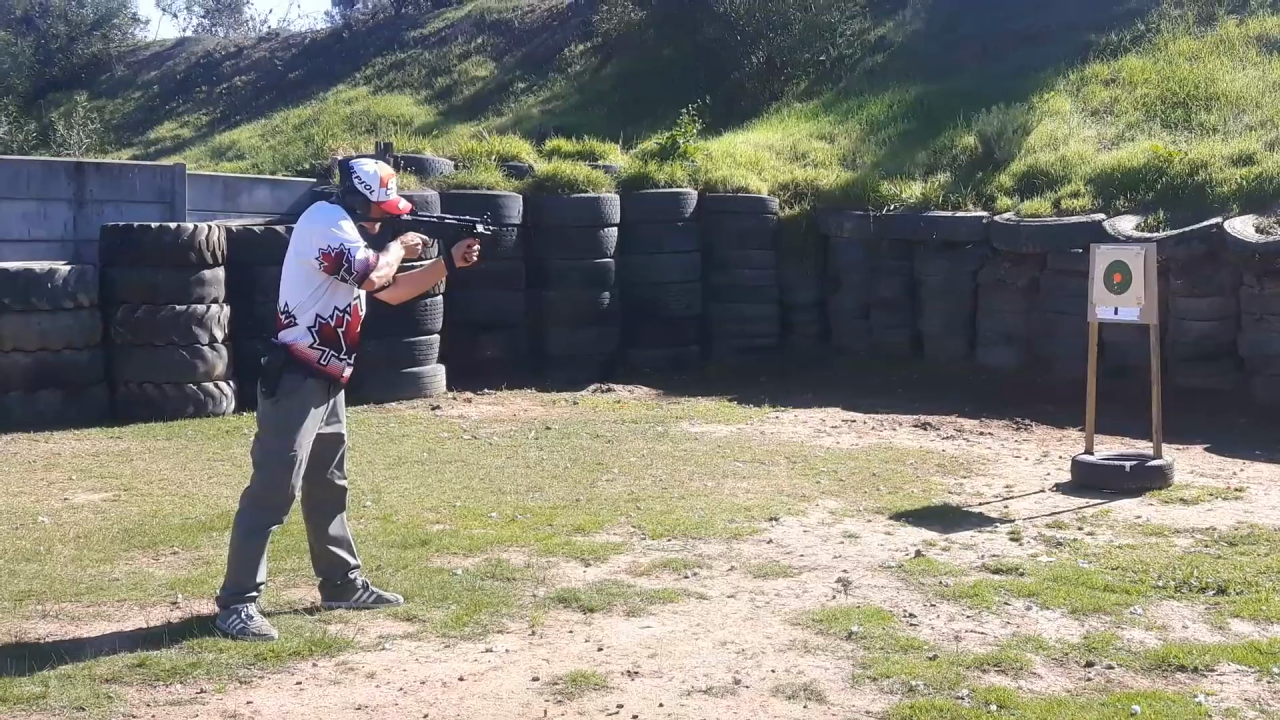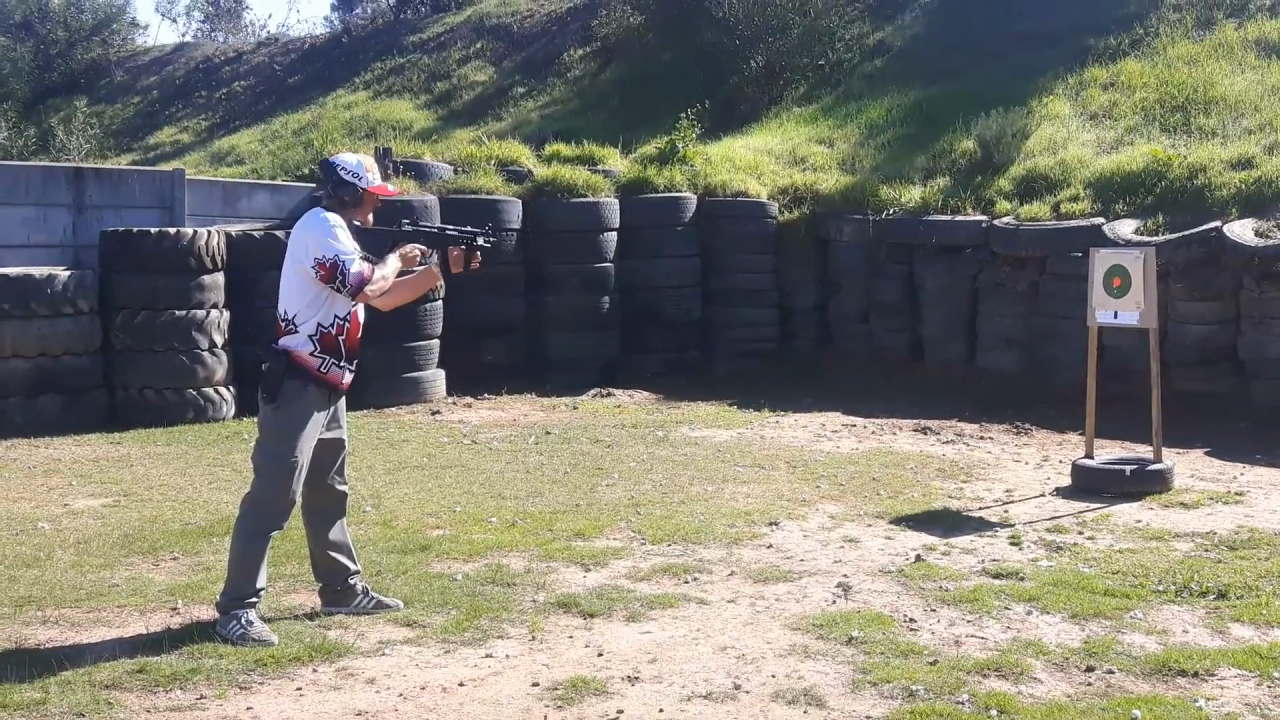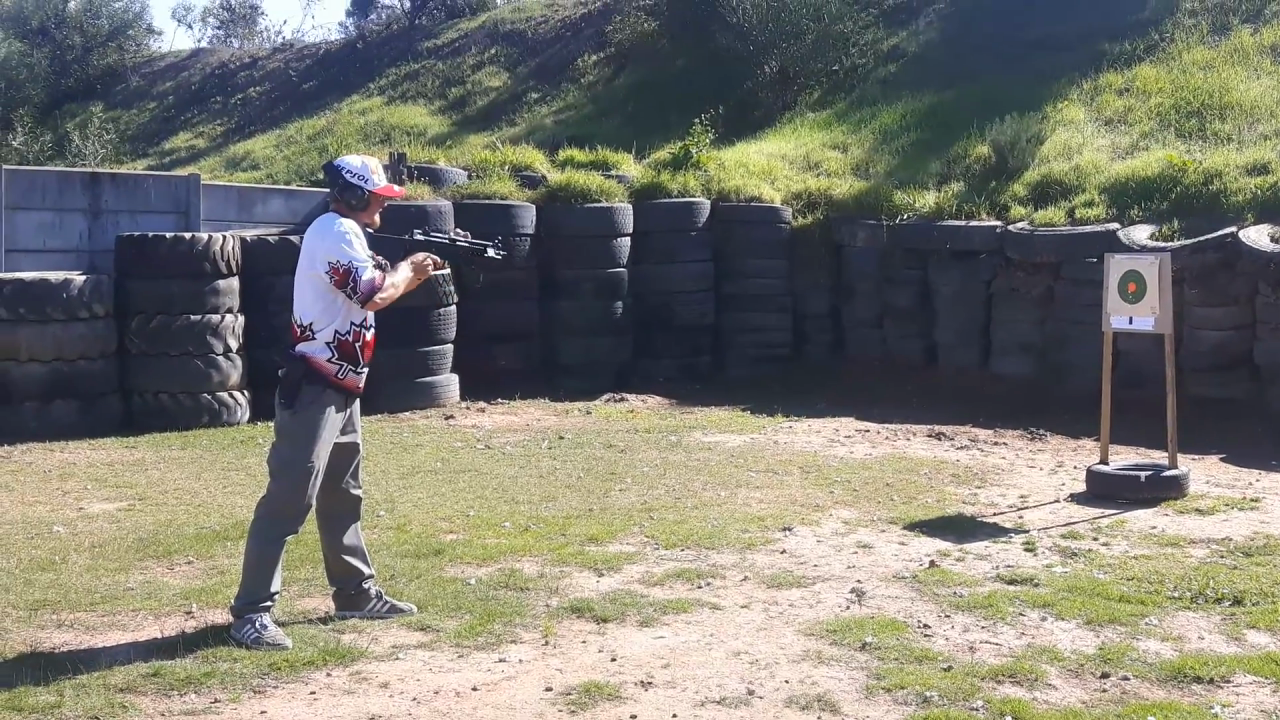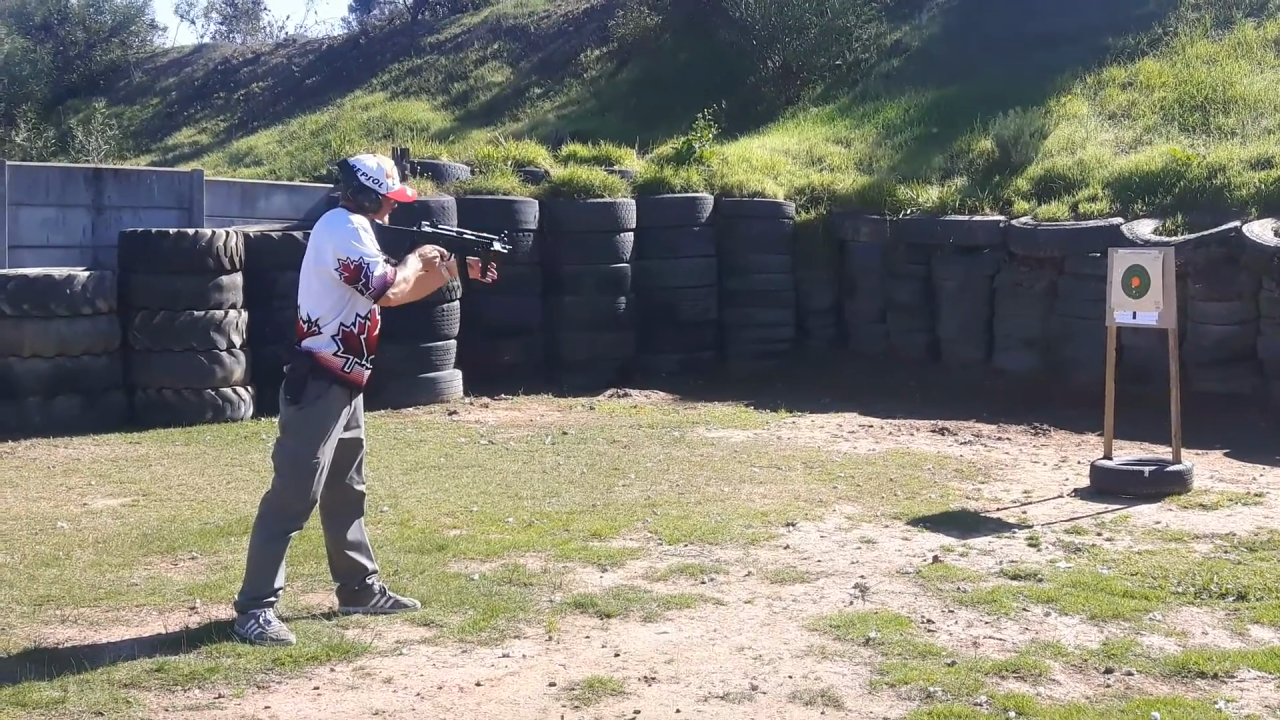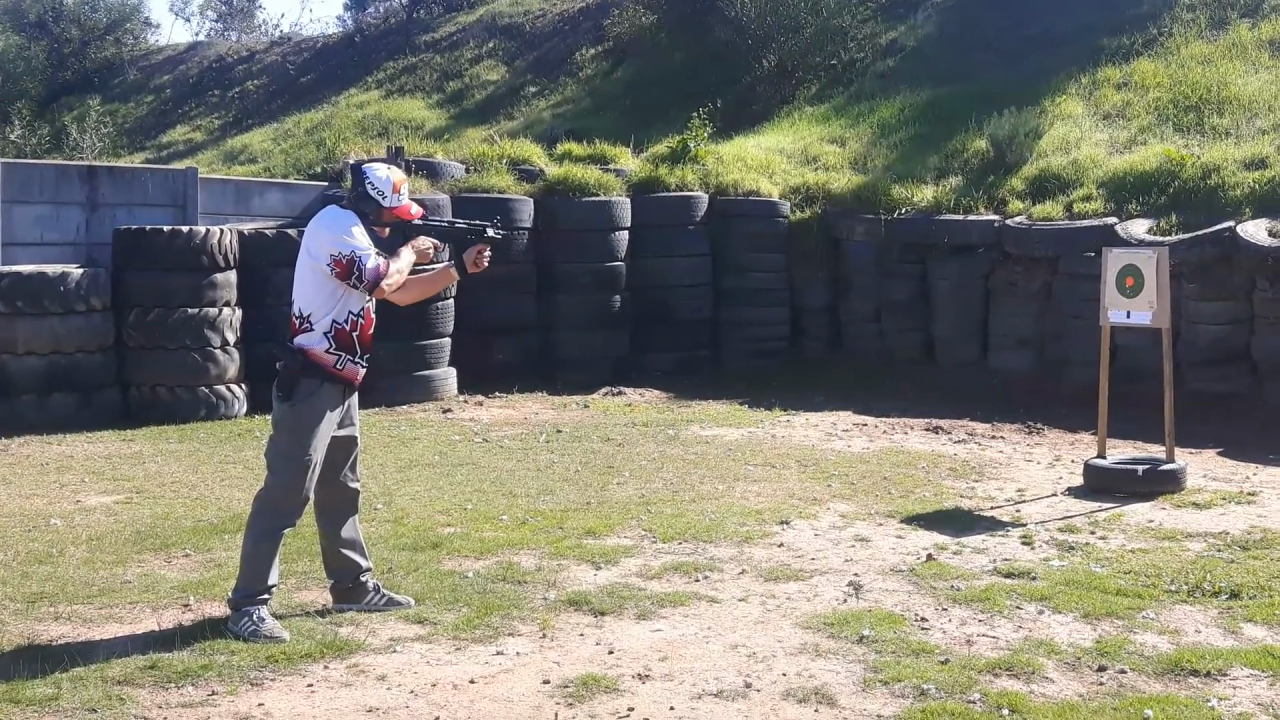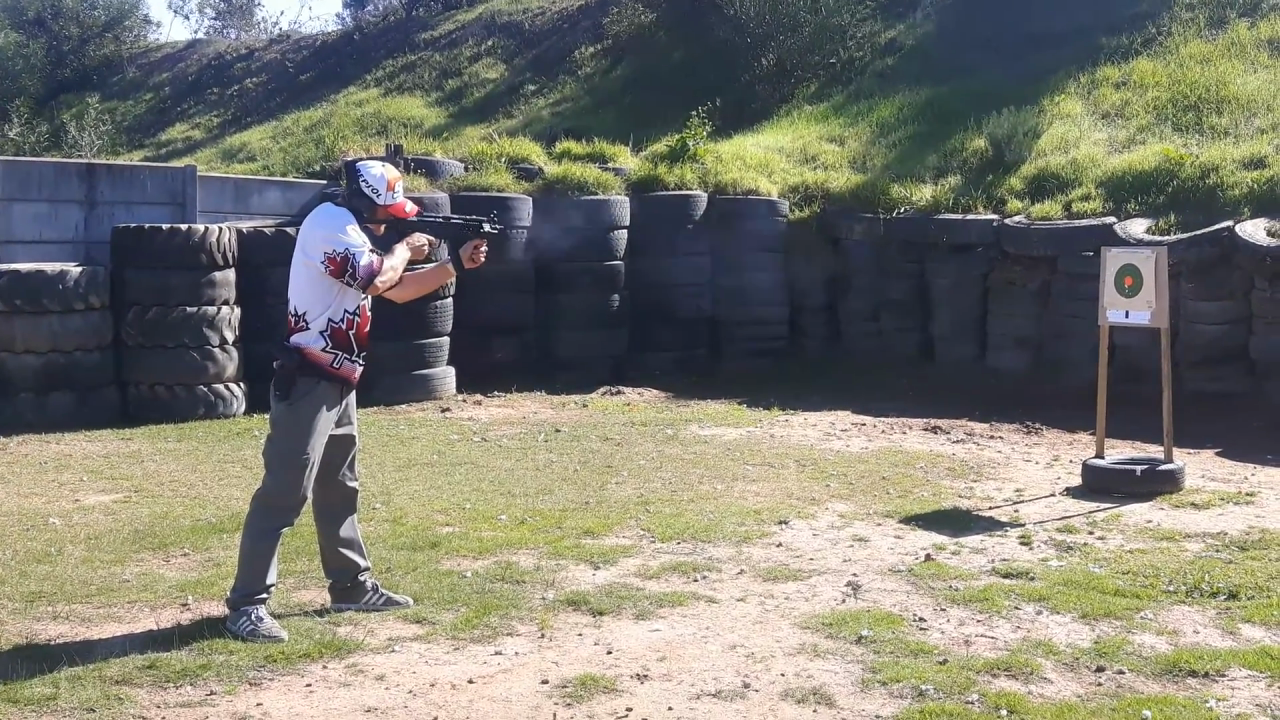
dt=0.7s
person 1, frame 1
left shoulder: (346, 230)
right shoulder: (325, 218)
left elbow: (392, 291)
right elbow: (371, 276)
left wrist: (450, 261)
right wrist: (399, 247)
left hip: (326, 380)
right hip: (296, 378)
left knee: (328, 488)
right knee: (273, 489)
left ankle: (343, 583)
right ankle: (237, 602)
person 1, frame 2
left shoulder: (338, 233)
right shoulder: (322, 225)
left elbow: (386, 299)
right elbow: (368, 287)
left wrist: (443, 268)
right wrist: (397, 258)
left hip: (327, 385)
right hip: (298, 383)
left knee: (329, 493)
right knee: (274, 494)
left ankle: (343, 590)
right ankle: (236, 608)
person 1, frame 3
left shoulder: (344, 233)
right shoulder: (335, 231)
left elbow: (378, 288)
right elbow: (376, 295)
left wrist: (429, 261)
right wrist: (409, 267)
left hip: (340, 388)
right hip: (314, 388)
left knee: (343, 497)
right knee: (289, 500)
left ankle: (356, 594)
right ankle: (251, 612)
person 1, frame 4
left shoulder: (352, 229)
right shoulder: (345, 226)
left elbow: (393, 294)
right elbow: (389, 290)
left wrist: (456, 269)
right wrist: (417, 259)
left hip: (343, 384)
right hip: (319, 383)
left knee: (346, 493)
right knee: (293, 496)
left ankle: (360, 590)
right ankle: (254, 608)
person 1, frame 5
left shoulder: (353, 234)
right shoulder: (335, 223)
left elbow: (400, 293)
right elbow: (381, 282)
left wrist: (460, 267)
right wrist: (410, 252)
left hip: (338, 382)
right hip: (311, 382)
left knee: (340, 491)
right knee: (286, 493)
left ankle: (354, 586)
right ankle: (248, 605)
person 1, frame 6
left shoulder: (351, 232)
right shoulder: (329, 222)
left elbow: (397, 290)
right elbow: (375, 279)
left wrist: (457, 263)
right wrist: (405, 249)
left hip: (336, 381)
right hip: (308, 380)
left knee: (339, 490)
right knee: (284, 492)
left ankle: (353, 586)
right ankle: (246, 604)
